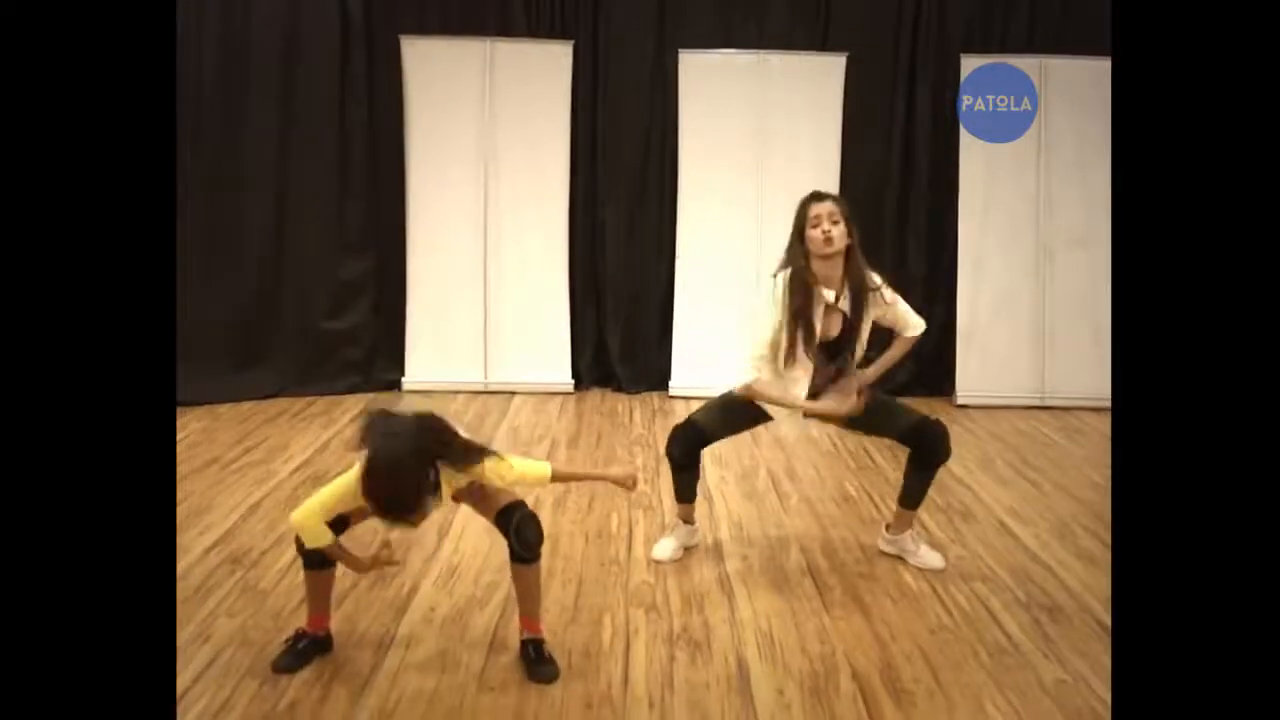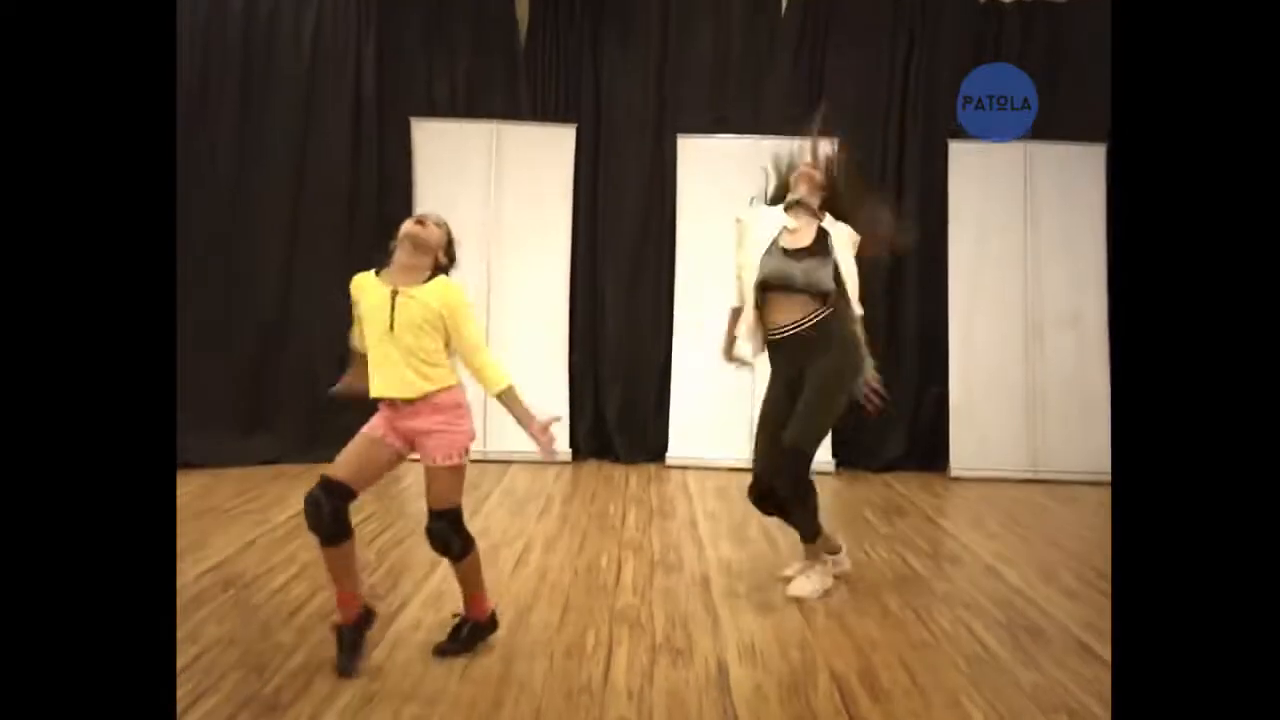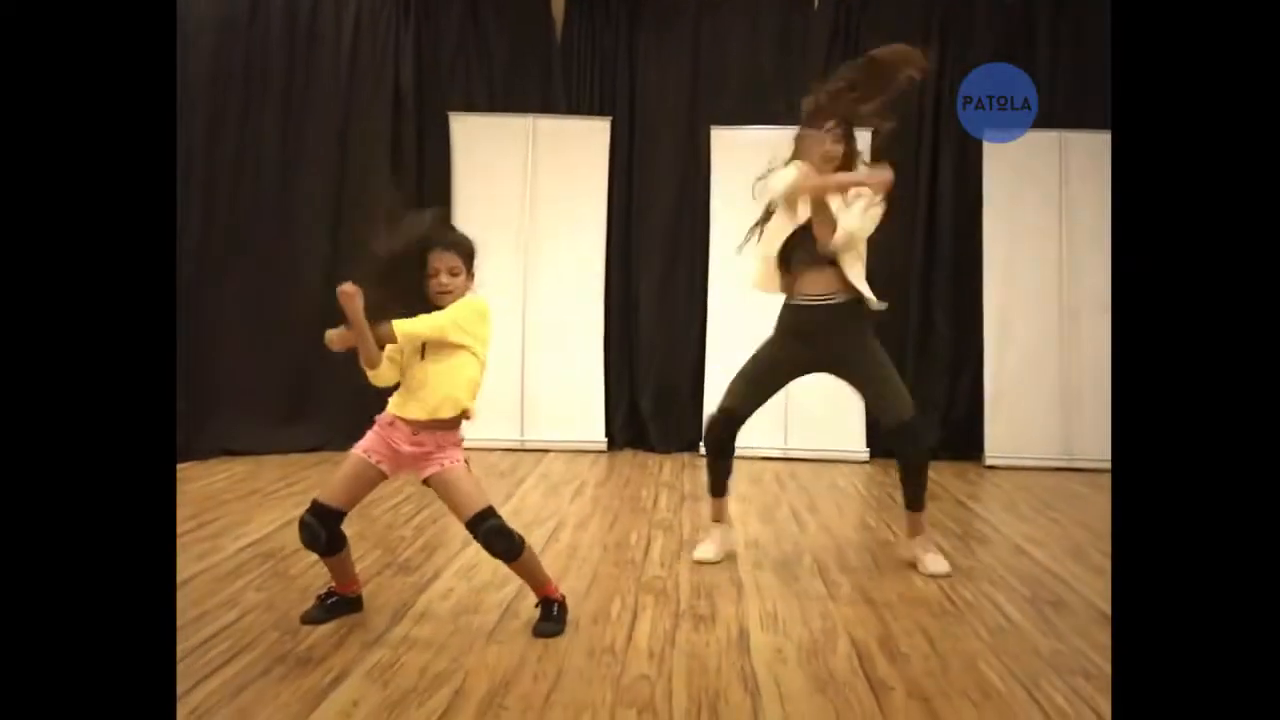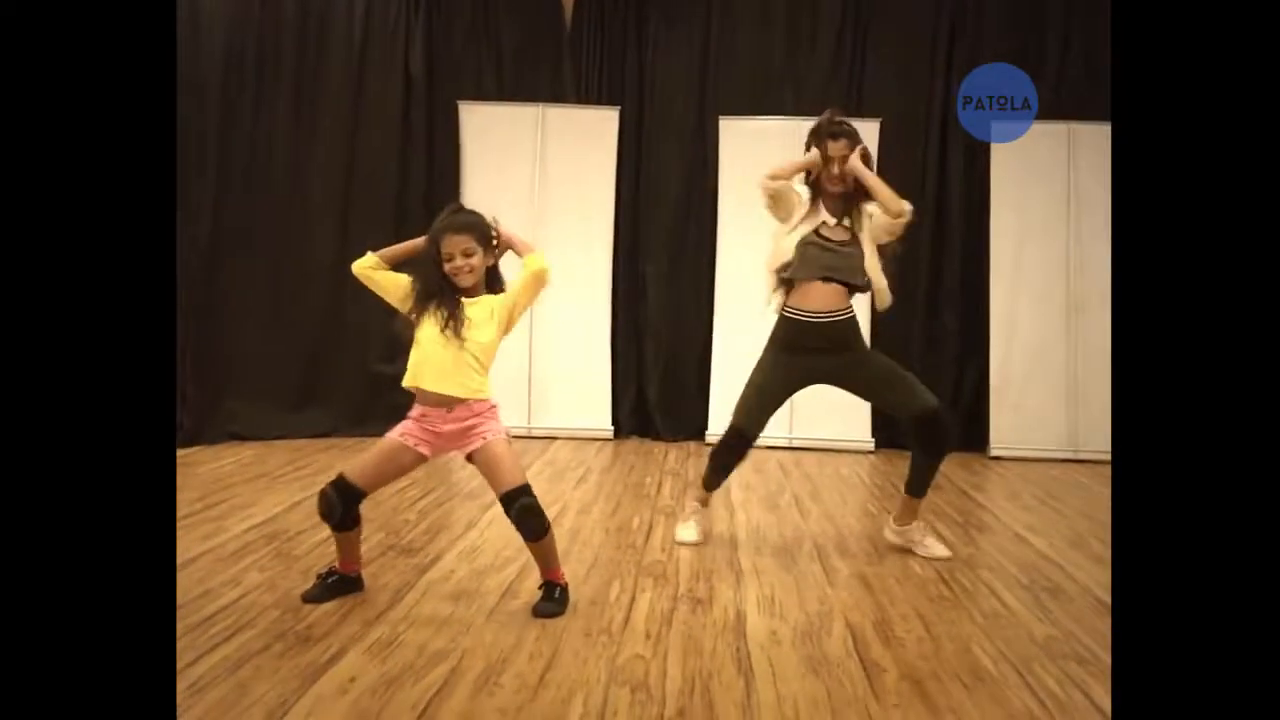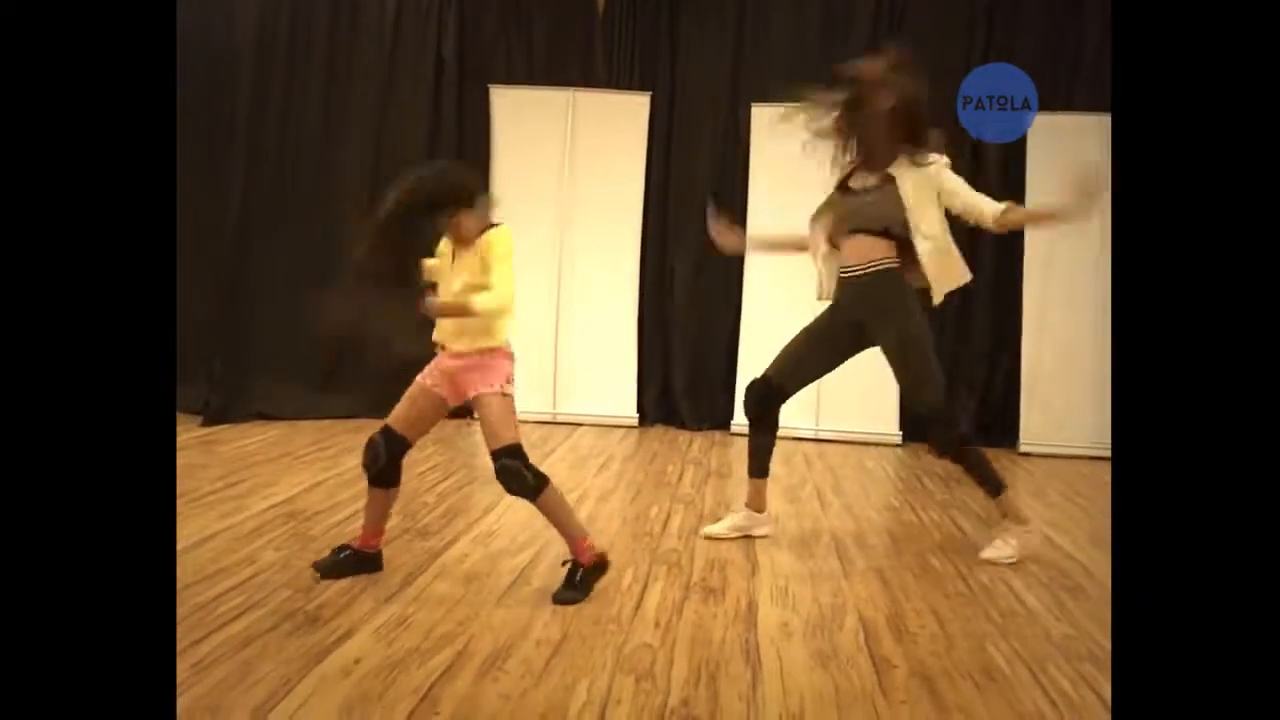
dt=0.7s
person 1, frame 1
left shoulder: (870, 288)
right shoulder: (786, 293)
left elbow: (913, 331)
right elbow: (747, 383)
left wrist: (864, 377)
right wrist: (812, 407)
left hip: (836, 391)
right hip: (781, 390)
left knee: (933, 438)
right knee: (683, 438)
left ankle: (899, 532)
right ankle: (685, 527)
person 1, frame 2
left shoulder: (839, 236)
right shoulder: (755, 224)
right elbow: (742, 291)
left wrist: (864, 360)
right wrist: (730, 340)
left hip: (830, 351)
right hip: (785, 362)
left knee: (791, 462)
right knee: (763, 487)
left ankle: (817, 559)
right ankle: (828, 548)
person 1, frame 3
left shoulder: (868, 193)
right shoulder: (787, 181)
left elbow: (855, 208)
right elbow: (797, 183)
left hip: (851, 336)
right hip: (796, 334)
left knee: (908, 434)
right knee: (720, 426)
left ankle: (918, 538)
right ankle: (718, 526)
person 1, frame 4
left shoulder: (869, 216)
right shoulder: (796, 205)
left elbow: (901, 214)
right elbow: (771, 182)
left wrist: (863, 171)
right wrist: (807, 161)
left hip: (846, 346)
right hip: (791, 344)
left knee: (931, 419)
right knee: (738, 437)
left ankle: (906, 523)
right ankle: (698, 506)
person 1, frame 5
left shoulder: (921, 172)
right shoulder: (854, 172)
left elbow: (991, 215)
right elbow: (819, 240)
left wrist: (1060, 213)
right wrist: (749, 241)
left hip: (888, 299)
right hip: (845, 307)
left knee: (936, 422)
right knee: (761, 394)
left ankle: (1013, 521)
right ankle: (754, 511)
person 2, frame 1
left shoulder: (462, 469)
right shoulder: (365, 480)
left elbow: (537, 472)
right elbow: (303, 520)
left wrist: (605, 475)
right wrist: (354, 561)
left hip: (451, 470)
left knee: (524, 528)
right knee: (314, 536)
left ankle: (532, 638)
right ankle: (316, 631)
person 2, frame 2
left shoulder: (446, 293)
right shoulder: (361, 285)
left elbow: (485, 365)
left wrist: (529, 424)
right wrist: (356, 375)
left hip: (442, 415)
right hip: (391, 416)
left knee: (444, 529)
right knee: (323, 501)
left ankle: (479, 615)
right ankle: (352, 613)
person 2, frame 3
left shoulder: (476, 311)
right shoulder: (410, 333)
left elbow: (414, 328)
right elbow: (381, 374)
left wrist: (356, 331)
right wrist: (358, 322)
left hip: (440, 445)
right hip: (390, 434)
left knee: (491, 530)
right knee: (316, 524)
left ankle: (551, 599)
right ankle: (347, 592)
person 2, frame 4
left shoulder: (499, 307)
right shoulder: (425, 300)
left elbow: (539, 269)
right elbow: (364, 267)
left wrist: (510, 241)
right wrist: (420, 245)
left hip: (475, 417)
right hip: (422, 421)
left knee: (521, 503)
right knee: (337, 497)
left ankle: (554, 583)
right ankle: (347, 571)
person 2, frame 5
left shoulder: (497, 243)
right shoulder: (449, 243)
left elbow: (500, 303)
left wrist: (451, 303)
left hip: (484, 363)
right hip: (446, 361)
left knee: (512, 467)
right knee: (383, 449)
left ankle: (586, 556)
right ankle: (367, 545)
